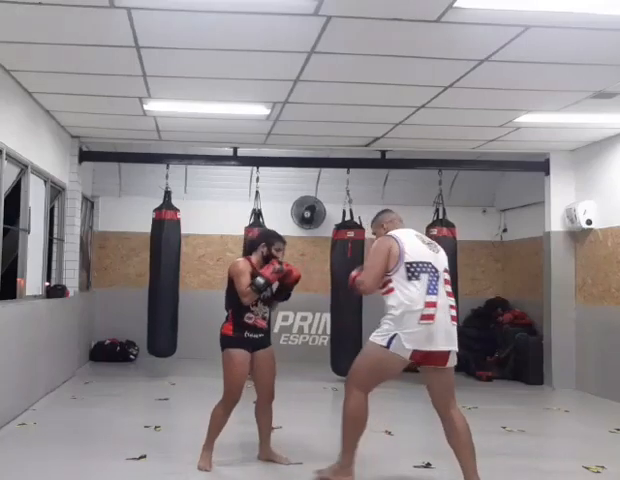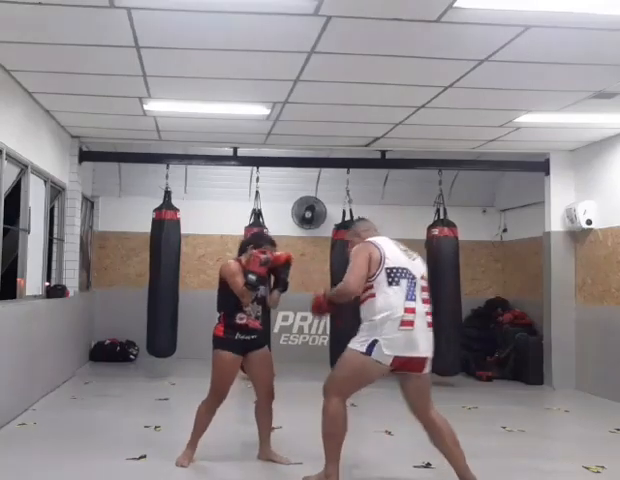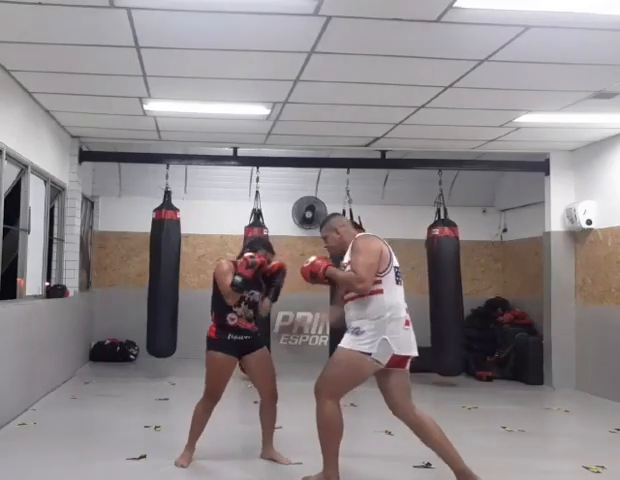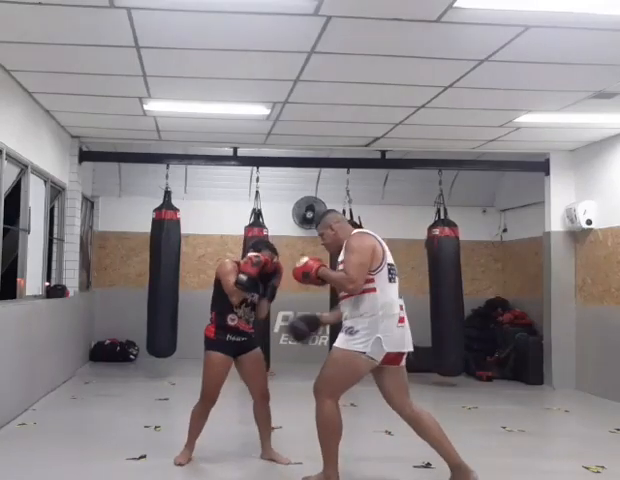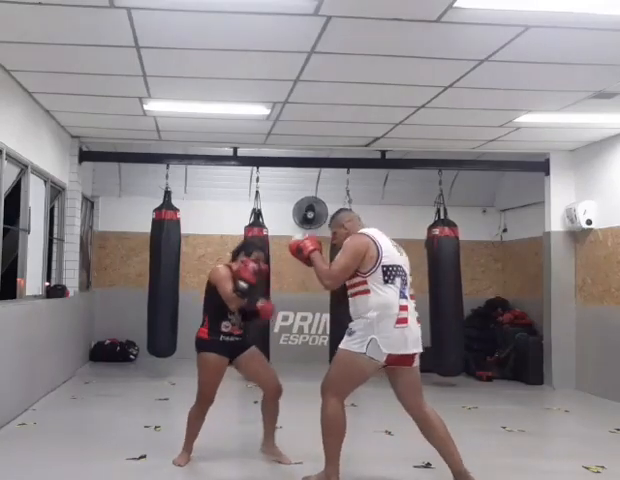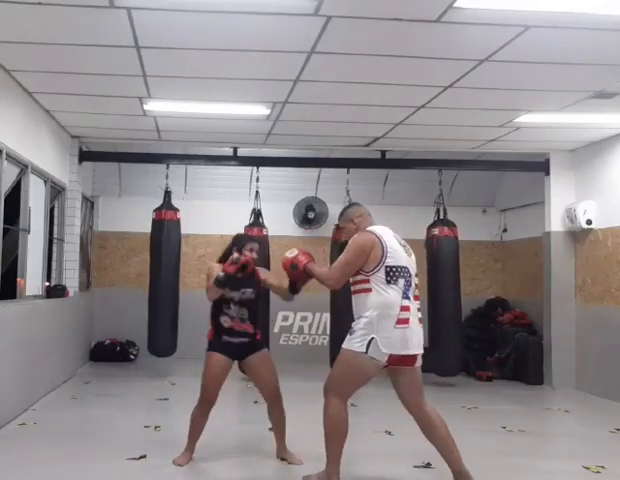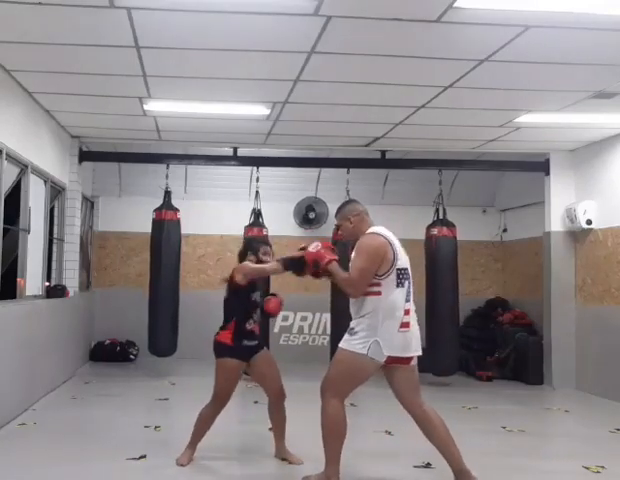
dt=0.2s
person 1, frame 1
left shoulder: (387, 242)
right shoulder: (435, 247)
left elbow: (366, 286)
left wrist: (356, 278)
left hip: (405, 328)
right hip: (443, 330)
left knee: (356, 387)
right knee: (448, 407)
person 1, frame 2
left shoulder: (366, 248)
right shoulder: (412, 256)
left elbow: (349, 289)
left wrist: (326, 297)
left hip: (385, 335)
right hip: (419, 338)
left knee: (334, 392)
right knee: (426, 412)
person 1, frame 3
left shoulder: (364, 242)
right shoulder: (363, 251)
left elbow: (361, 283)
right elbow: (344, 304)
left wrist: (327, 271)
left hip: (378, 334)
right hip: (396, 337)
left knee: (325, 393)
right knee: (407, 411)
person 1, frame 4
left shoulder: (358, 239)
right shoulder: (353, 248)
left elbow: (353, 284)
left wrist: (319, 271)
right wrist: (323, 319)
left hip: (370, 331)
right hip: (390, 334)
left knee: (324, 393)
right knee: (404, 406)
person 1, frame 5
left shoulder: (358, 240)
right shoulder: (390, 244)
left elbow: (330, 280)
left wrist: (311, 252)
left hip: (375, 331)
right hip: (405, 333)
left knee: (331, 393)
right knee: (417, 406)
person 1, frame 6
left shoulder: (365, 238)
right shoulder: (399, 243)
left elbow: (333, 279)
left wrist: (304, 263)
left hip: (377, 331)
right hip: (407, 333)
left knee: (334, 394)
right knee: (418, 405)
person 1, frame 7
left shoulder: (370, 240)
right shoulder: (386, 240)
left elbow: (354, 287)
left wrist: (327, 261)
right wrist: (329, 262)
left hip: (375, 332)
right hip: (402, 334)
left knee: (331, 393)
right knee: (416, 405)
person 2, frame 1
left shoulder: (267, 270)
right shoulder: (241, 265)
right elbow: (246, 298)
left wrist: (284, 288)
right wrist: (266, 278)
left hip: (261, 338)
right hip: (236, 337)
left knee: (267, 396)
right knee: (231, 397)
left ankle: (265, 449)
right ankle: (207, 450)
person 2, frame 2
left shoulder: (259, 270)
right shoulder: (231, 267)
left elbow: (271, 303)
right elbow: (245, 297)
left wrist: (282, 277)
right wrist: (257, 272)
left hip: (256, 338)
right hip: (229, 338)
left knee: (267, 395)
right knee: (216, 397)
left ankle: (265, 449)
right ankle: (190, 448)
person 2, frame 3
left shoulder: (258, 278)
right shoulder: (225, 266)
left elbow: (262, 311)
right elbow: (230, 298)
left wrist: (275, 284)
right wrist: (245, 273)
left hip: (252, 339)
right hip: (223, 338)
left knee: (270, 395)
right knee: (211, 397)
left ankle: (268, 448)
right ankle: (189, 449)
person 2, frame 4
left shoulder: (258, 279)
right shoulder: (228, 266)
left elbow: (261, 314)
right elbow: (234, 296)
left wrist: (271, 286)
right wrist: (249, 272)
left hip: (247, 340)
right hip: (220, 338)
left knee: (262, 396)
right knee: (208, 398)
left ankle: (267, 449)
right ankle: (188, 449)
person 2, frame 5
left shoulder: (246, 278)
right shoulder: (221, 271)
right elbow: (233, 303)
left wrist: (259, 310)
right wrist: (249, 281)
left hip: (239, 341)
right hip: (212, 341)
left knee: (274, 389)
right knee: (204, 400)
left ankle: (269, 444)
right ankle: (186, 450)
person 2, frame 6
left shoulder: (259, 274)
right shoulder: (217, 268)
left elbow: (286, 293)
right elbow: (212, 295)
left wrist: (296, 283)
right wrist: (230, 271)
left hip: (251, 342)
right hip: (221, 341)
left knee: (274, 396)
right knee: (206, 400)
left ankle: (282, 449)
right ankle: (188, 450)
person 2, frame 7
left shoulder: (253, 276)
right shoulder: (243, 269)
right elbow: (271, 268)
left wrist: (269, 305)
right wrist: (294, 261)
left hip: (253, 343)
right hip: (231, 344)
left knee: (278, 395)
right knee: (218, 401)
left ankle: (281, 448)
right ankle: (190, 449)
